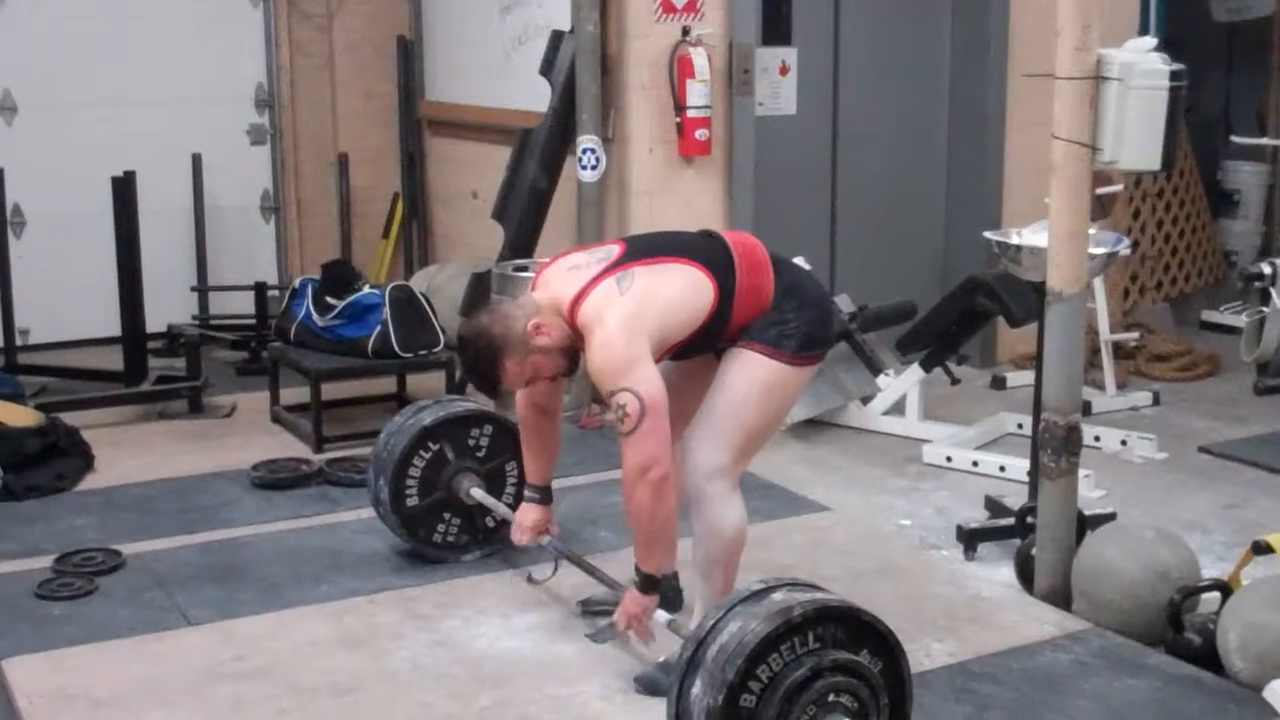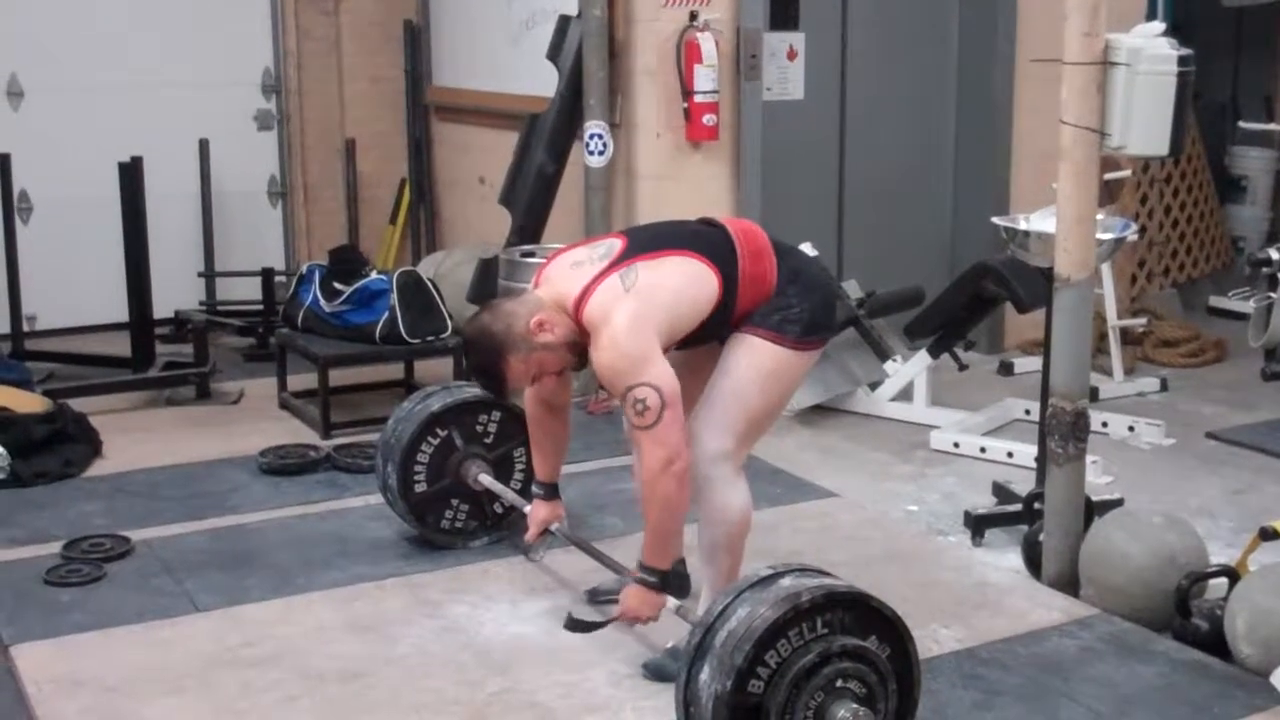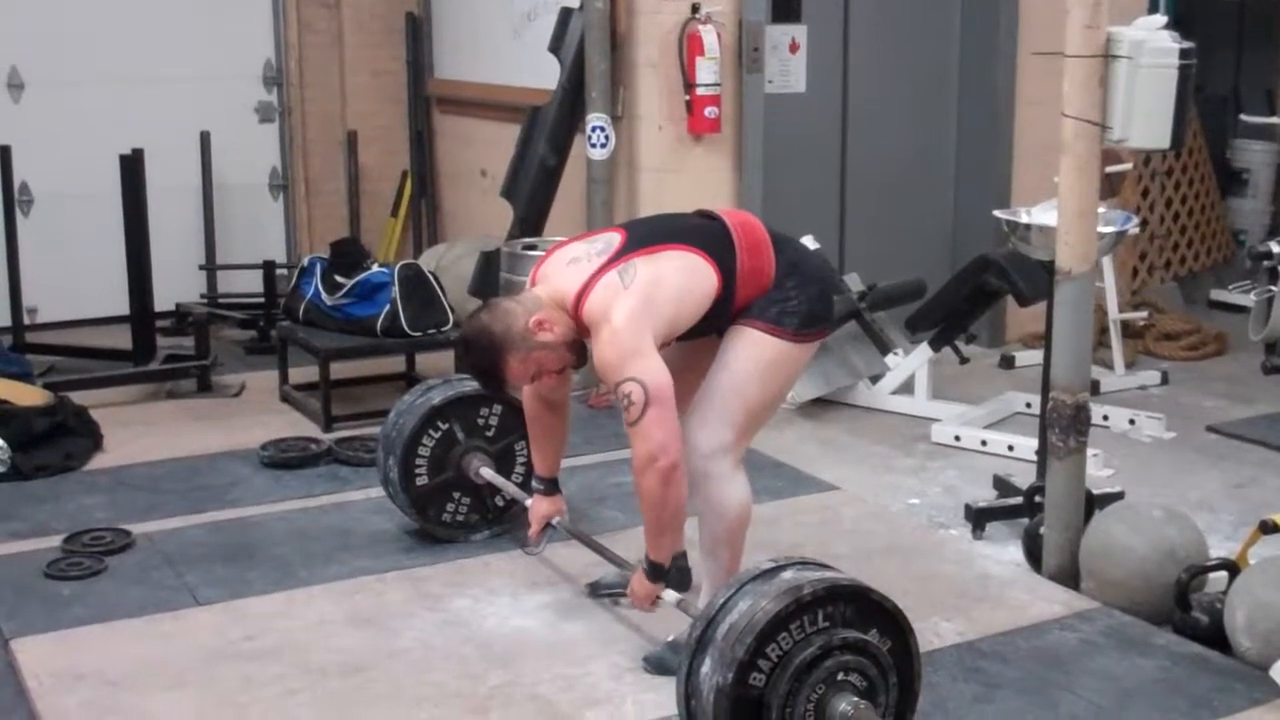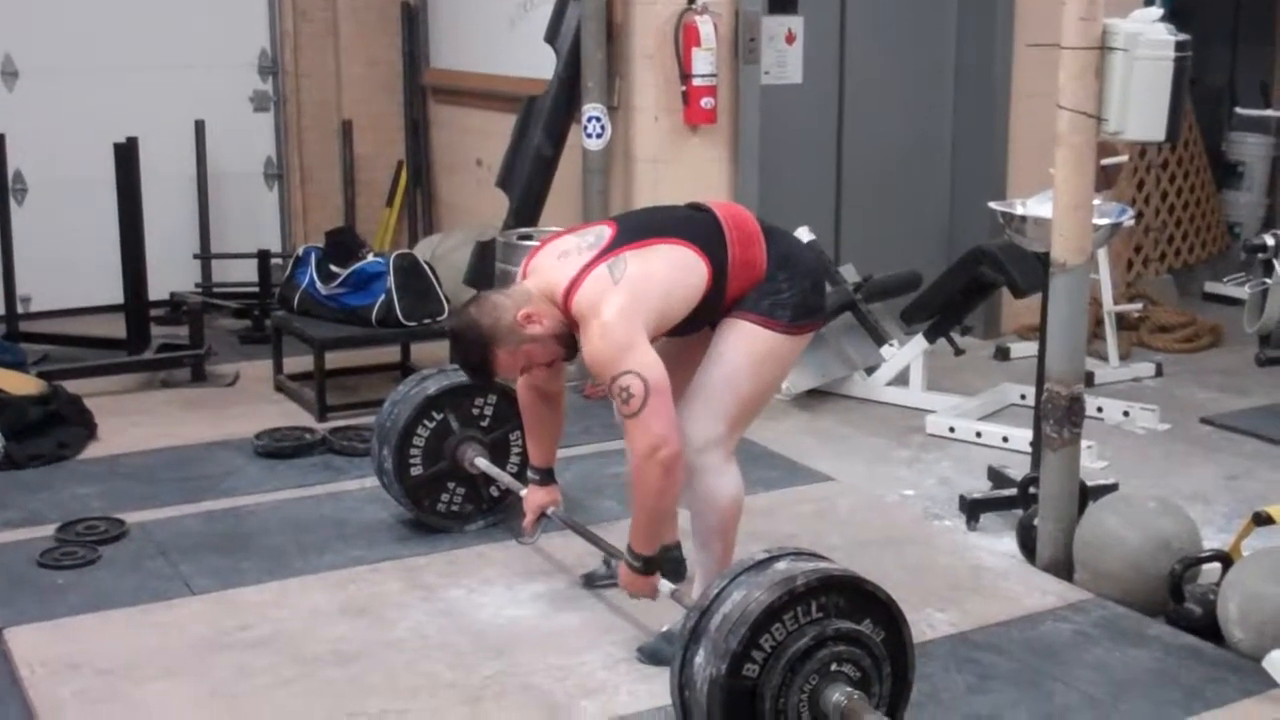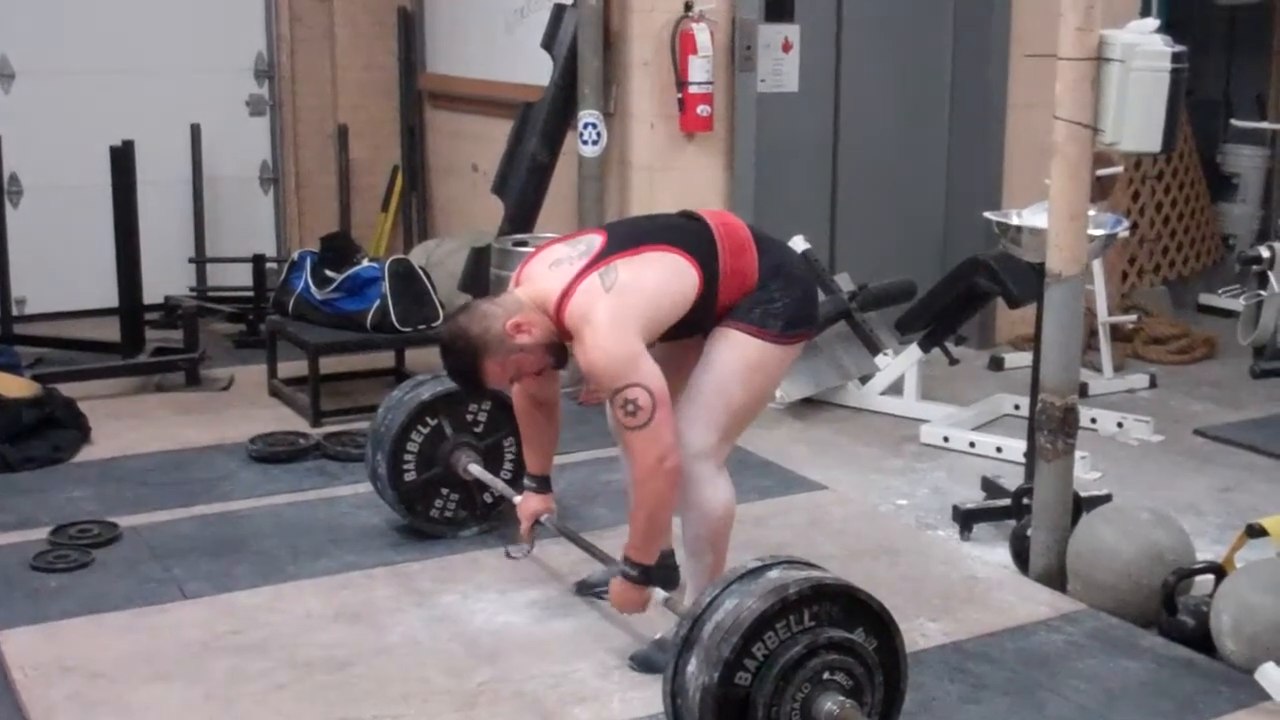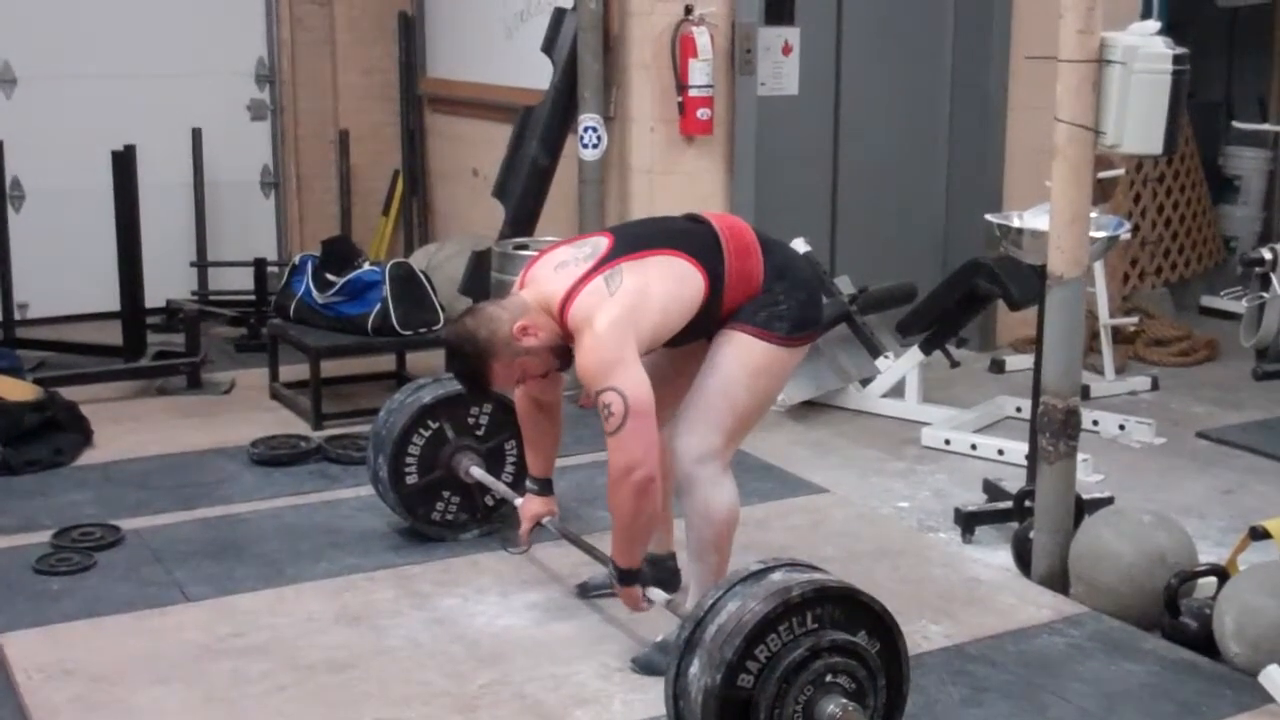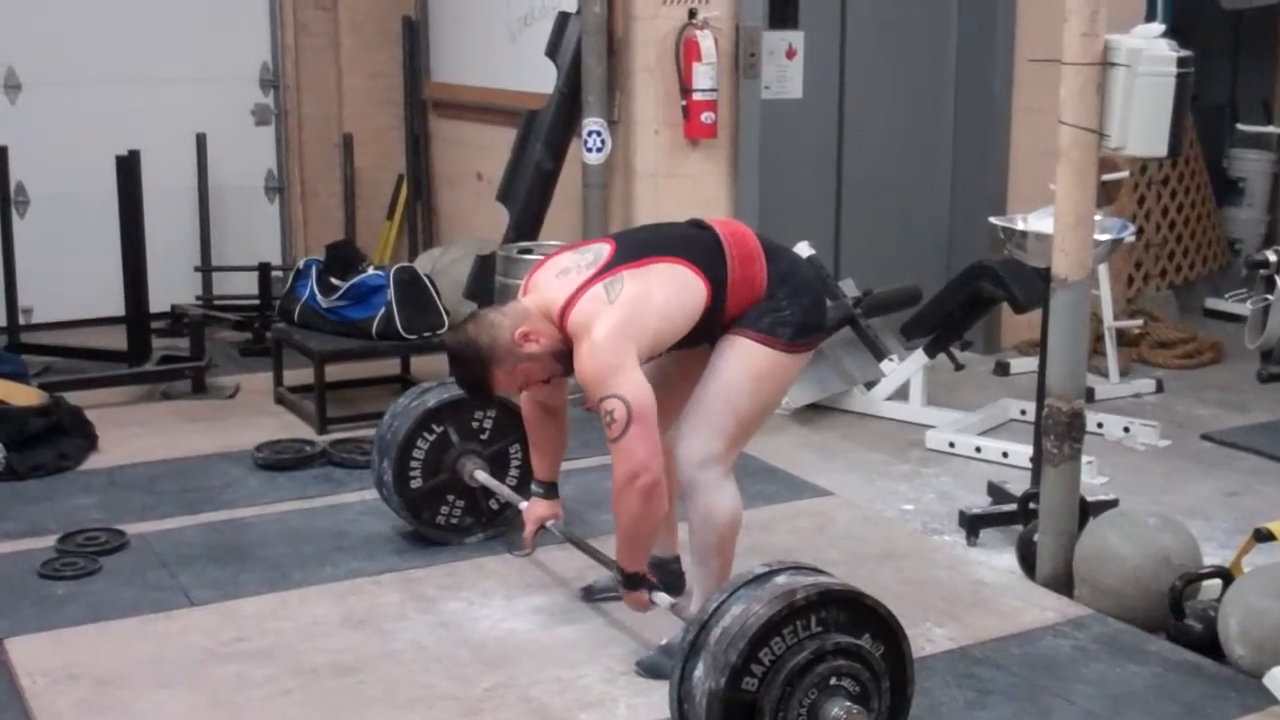
dt=0.5s
person 1, frame 1
left shoulder: (610, 336)
right shoulder: (541, 298)
left elbow: (651, 471)
right elbow: (537, 406)
left wrist: (644, 584)
right wrist: (536, 496)
left hip: (786, 314)
right hip: (727, 305)
left knee: (707, 470)
right knee: (646, 436)
right ankle: (665, 583)
person 1, frame 2
left shoulder: (616, 333)
right shoulder: (543, 295)
left elbow: (671, 461)
right elbow: (546, 401)
left wrist: (650, 581)
right wrist: (545, 492)
left hip: (789, 298)
right hip: (729, 287)
left knee: (711, 455)
right knee: (646, 422)
right ankle: (671, 569)
person 1, frame 3
left shoulder: (616, 328)
right shoulder: (540, 290)
left elbow: (660, 459)
right elbow: (544, 399)
left wrist: (653, 571)
right wrist: (545, 487)
left hip: (788, 290)
right hip: (731, 276)
left knee: (709, 448)
right knee: (648, 417)
right ankle: (673, 562)
person 1, frame 4
left shoulder: (606, 323)
right shoulder: (531, 281)
left elbow: (660, 451)
right elbow: (540, 389)
left wrist: (639, 563)
right wrist: (540, 477)
left hip: (778, 282)
right hip: (720, 268)
left knee: (701, 440)
right knee: (643, 411)
right ankle: (666, 551)
person 1, frame 5
left shoulder: (600, 331)
right shoulder: (523, 289)
left elbow: (660, 460)
right elbow: (536, 397)
left wrist: (635, 575)
right wrist: (537, 485)
left hip: (771, 292)
right hip: (713, 278)
left knee: (693, 449)
right knee: (632, 418)
right ankle: (659, 560)
person 1, frame 6
left shoulder: (598, 335)
right shoulder: (529, 291)
left elbow: (636, 471)
right elbow: (537, 400)
left wrist: (624, 573)
right wrist: (539, 487)
left hip: (776, 294)
right hip: (717, 279)
left knee: (696, 453)
right knee: (636, 423)
right ankle: (658, 563)
person 1, frame 7
left shoulder: (599, 341)
right shoulder: (532, 298)
left elbow: (640, 476)
right elbow: (544, 404)
left wrist: (630, 577)
right wrist: (544, 490)
left hip: (780, 299)
right hip: (720, 281)
left knee: (699, 458)
right knee: (640, 424)
right ankle: (662, 564)
